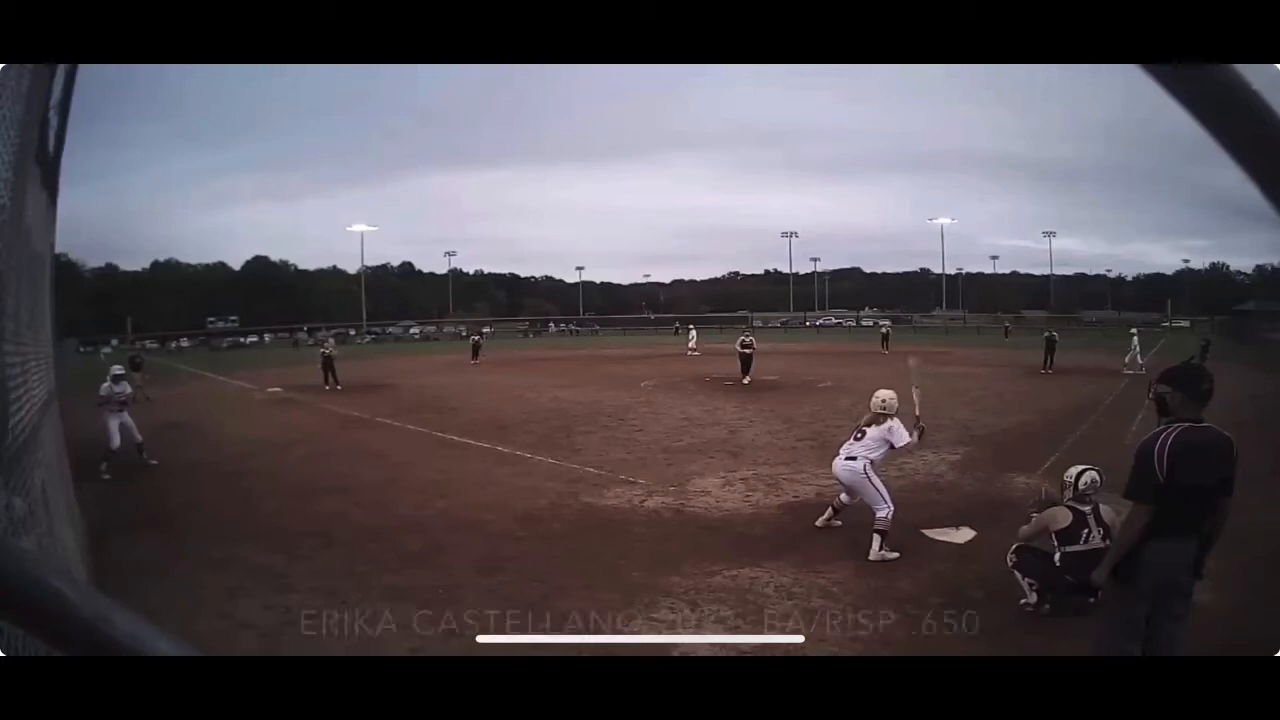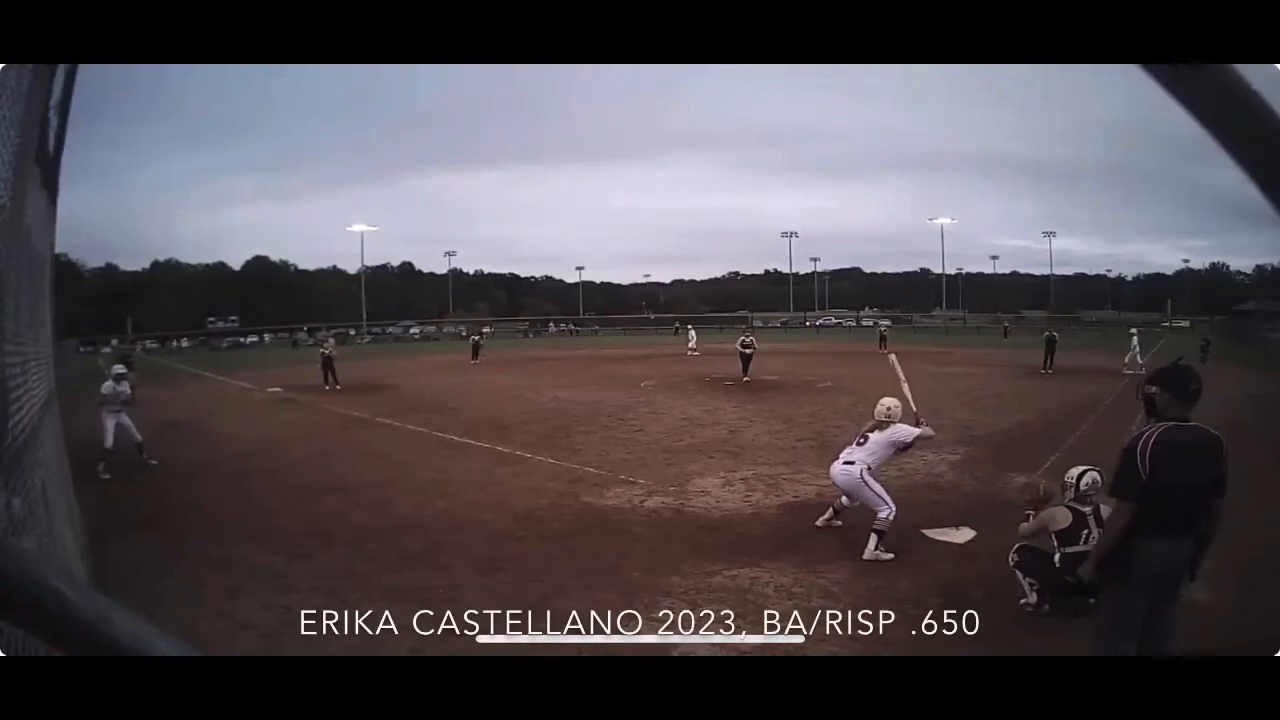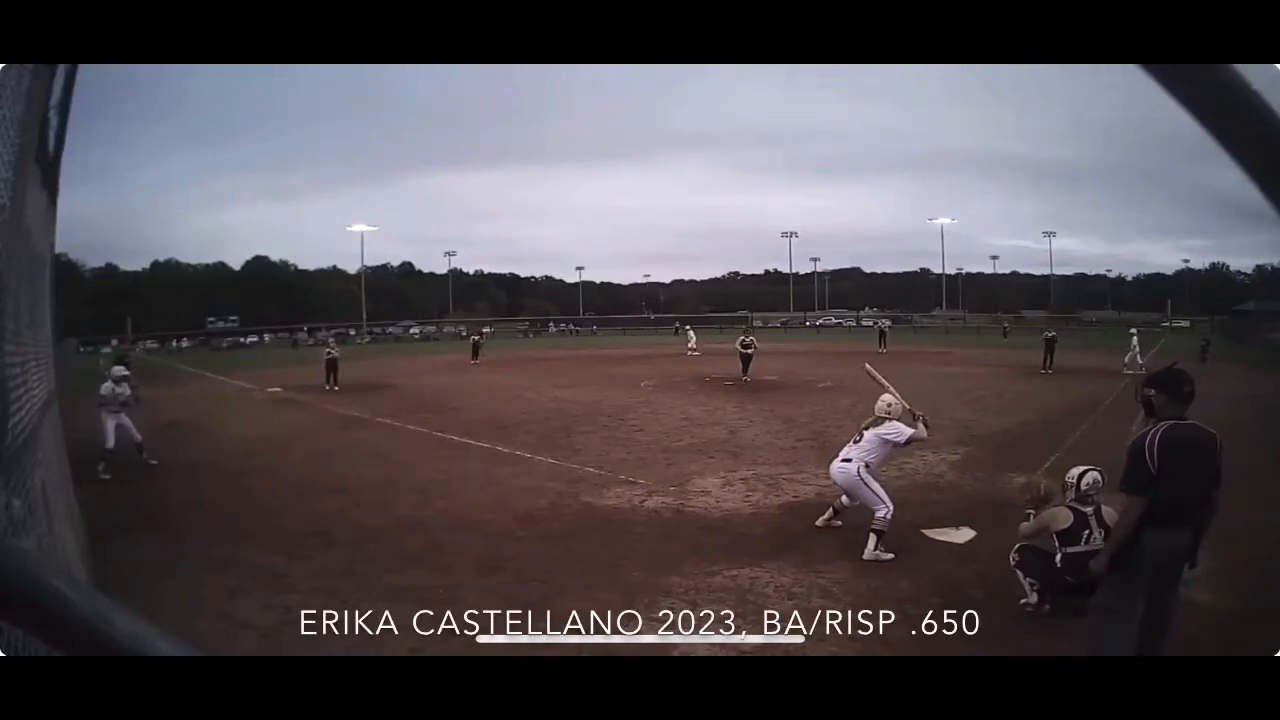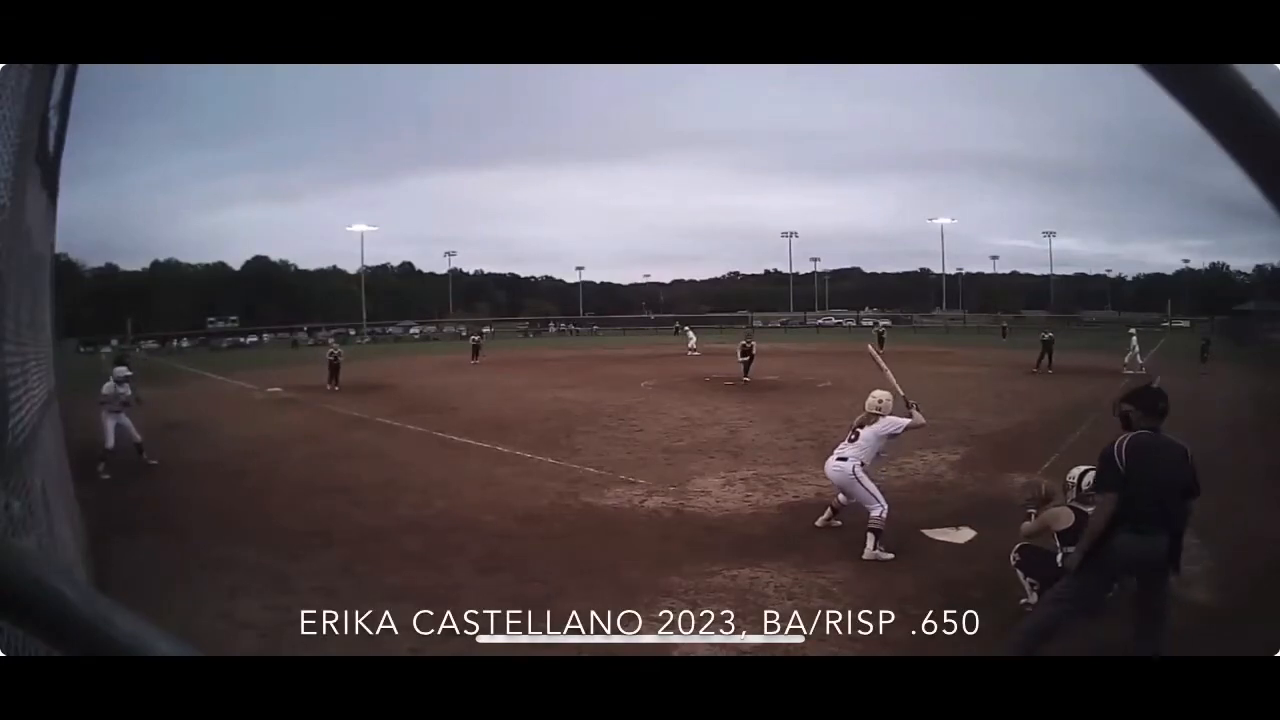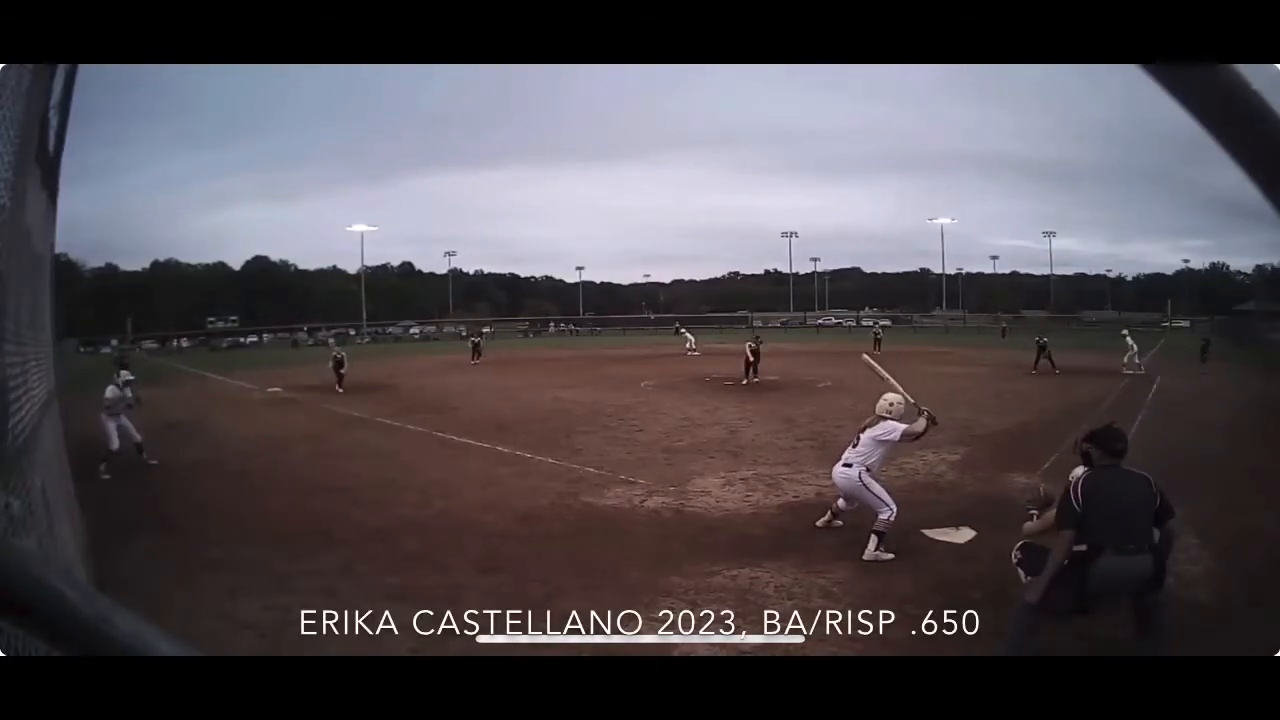
dt=0.5s
person 1, frame 1
left shoulder: (1159, 444)
right shoulder: (1224, 444)
left elbow: (1140, 516)
right elbow: (1221, 511)
left wrist: (1107, 565)
right wrist: (1201, 552)
left hip: (1146, 554)
right hip: (1186, 554)
left knee: (1120, 636)
right knee: (1167, 636)
person 1, frame 2
left shoulder: (1145, 443)
right shoulder: (1214, 444)
left elbow: (1123, 514)
right elbow: (1215, 511)
left wrist: (1093, 561)
right wrist: (1198, 553)
left hip: (1138, 551)
right hip: (1181, 551)
left knee: (1117, 634)
right knee: (1160, 629)
person 1, frame 3
left shoulder: (1149, 441)
right shoulder: (1210, 440)
left elbow: (1135, 508)
right elbow: (1212, 501)
left wrist: (1105, 555)
right wrist: (1194, 540)
left hip: (1144, 541)
right hip: (1181, 541)
left knee: (1113, 616)
right knee: (1159, 611)
person 1, frame 4
left shoulder: (1121, 447)
right shoulder: (1182, 453)
left elbow: (1107, 507)
right elbow: (1185, 509)
left wrist: (1080, 552)
left hip: (1121, 543)
right hip: (1161, 545)
left knee: (1063, 601)
right knee: (1152, 604)
left ankle: (1022, 648)
person 1, frame 5
left shoulder: (1081, 485)
right shoulder: (1146, 483)
left elbow: (1065, 540)
right elbow: (1167, 532)
left wrist: (1040, 586)
right wrist: (1158, 567)
left hip: (1101, 567)
right hip: (1144, 568)
left knee: (1034, 598)
right knee: (1147, 600)
left ankle: (1016, 651)
